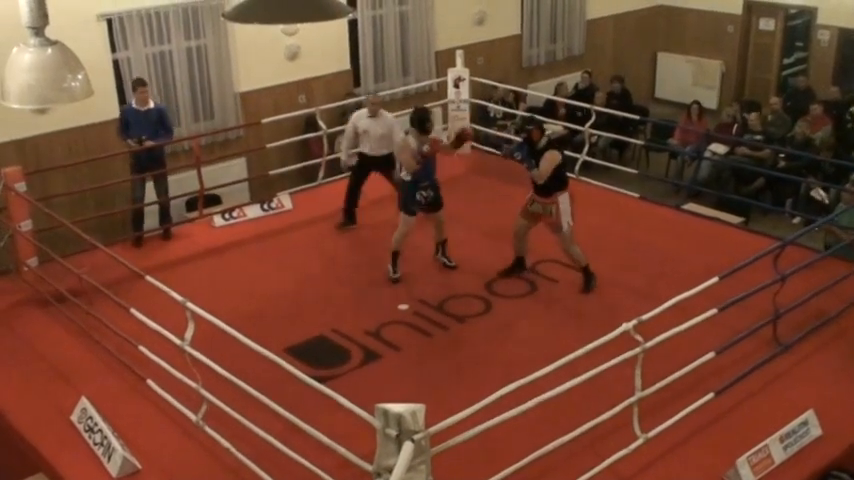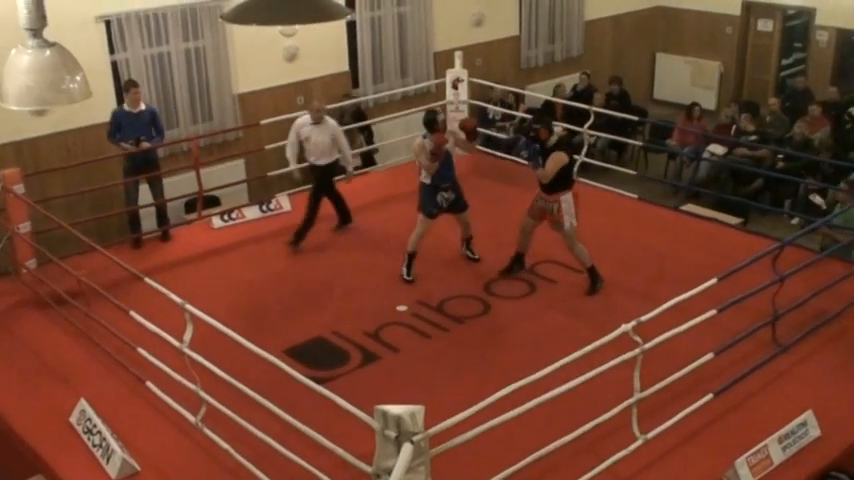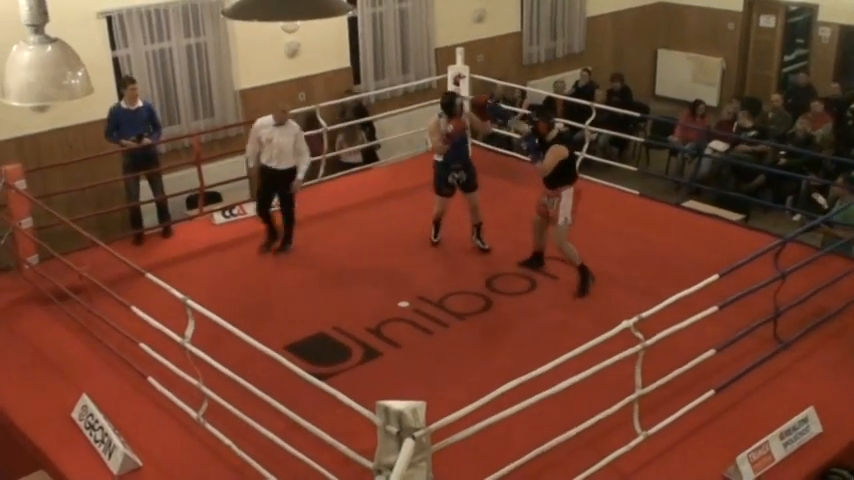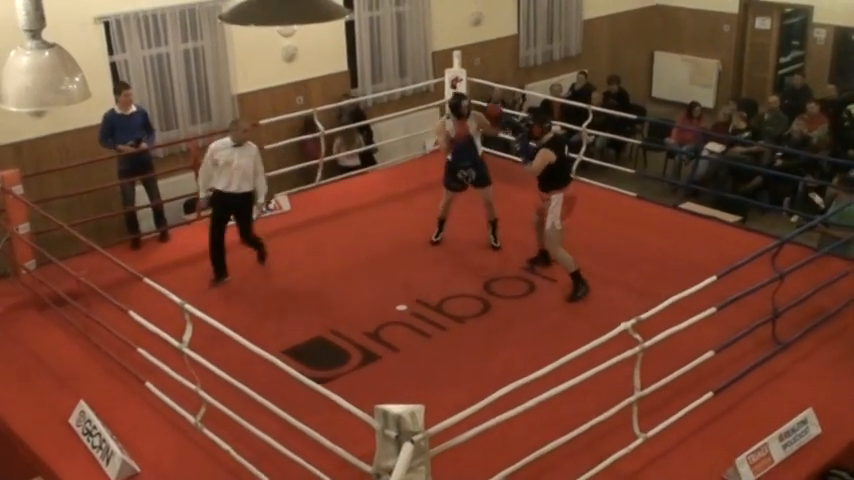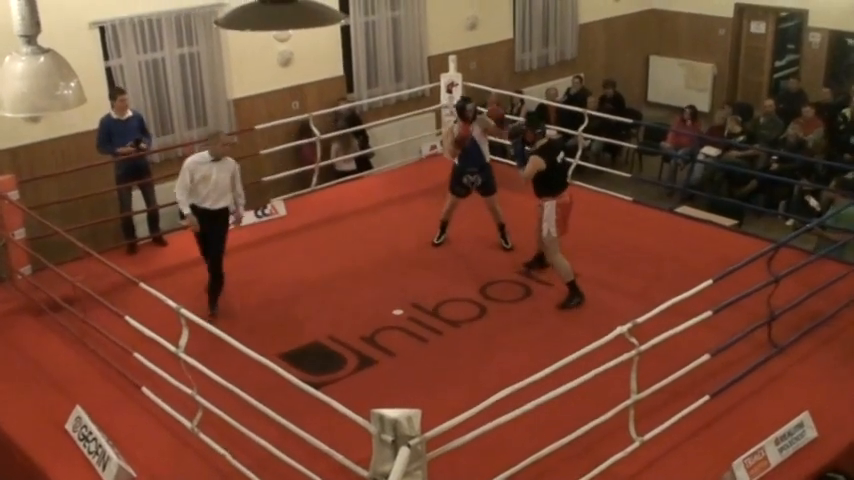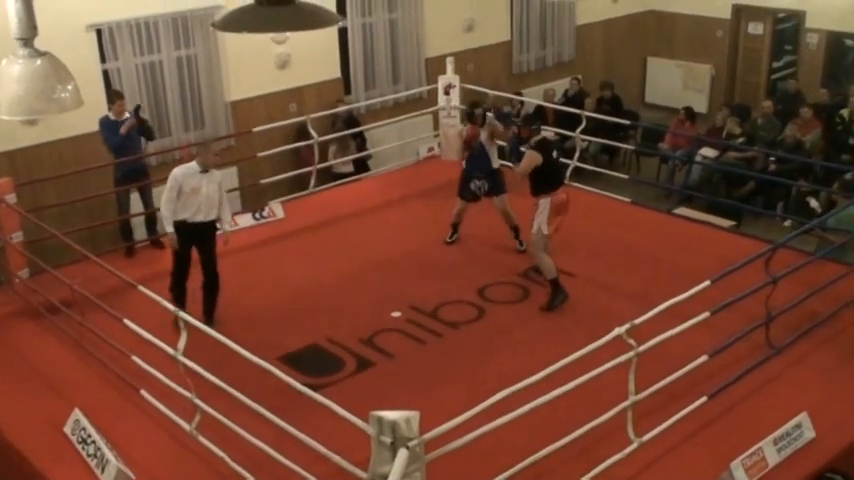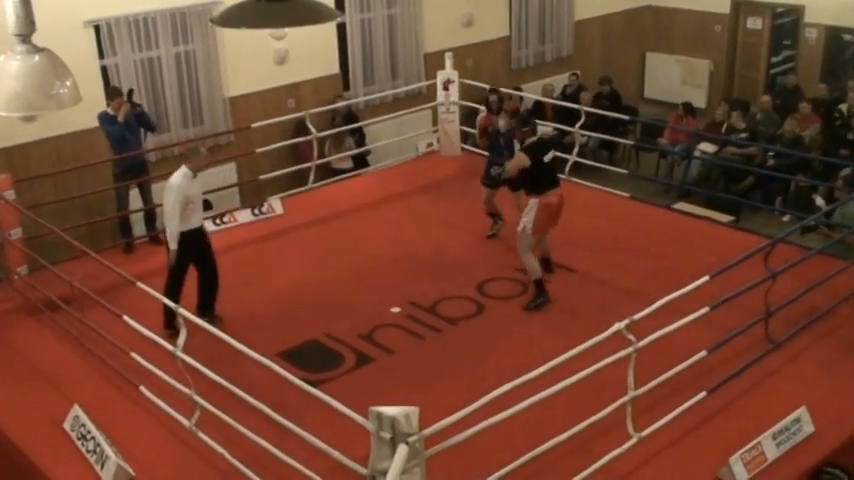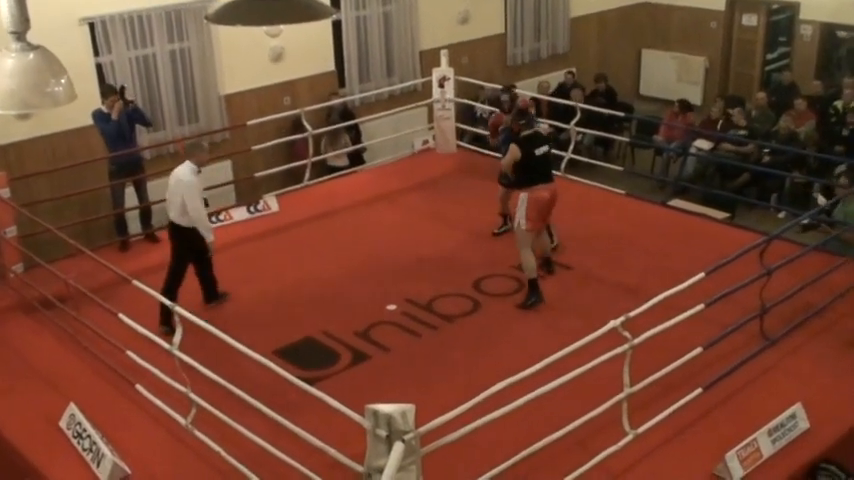
dt=0.3s
person 1, frame 1
left shoulder: (552, 152)
right shoulder: (532, 144)
left elbow: (540, 178)
right elbow: (515, 150)
left wrist: (526, 159)
right wrist: (513, 152)
left hip: (556, 200)
right hip: (538, 196)
left knee: (567, 245)
right knee: (519, 232)
left ankle: (588, 274)
right ankle: (518, 265)
person 1, frame 2
left shoulder: (560, 152)
right shoulder: (543, 142)
left elbow: (544, 177)
left wrist: (532, 157)
left hip: (560, 199)
right hip: (544, 195)
left knee: (572, 243)
right knee: (525, 228)
left ankle: (595, 276)
right ankle: (517, 262)
person 1, frame 3
left shoulder: (558, 146)
right shoulder: (550, 136)
left elbow: (544, 170)
left wrist: (532, 150)
left hip: (564, 194)
right hip: (551, 191)
left knee: (560, 241)
right knee: (538, 225)
left ankle: (585, 275)
right ankle: (537, 259)
person 1, frame 4
left shoulder: (547, 151)
right shoulder: (555, 138)
left elbow: (533, 171)
left wrist: (524, 152)
left hip: (556, 197)
right hip: (550, 193)
left knee: (553, 245)
right knee: (538, 223)
left ankle: (580, 283)
right ankle: (543, 257)
person 1, frame 5
left shoulder: (538, 157)
right shoulder: (554, 144)
left elbow: (526, 177)
left wrist: (519, 156)
right wrist: (519, 138)
left hip: (553, 203)
right hip: (560, 196)
left knee: (553, 252)
right knee: (541, 230)
left ankle: (575, 293)
right ankle: (540, 259)
person 1, frame 6
left shoulder: (533, 152)
right shoulder: (547, 142)
left elbow: (520, 173)
left hip: (549, 200)
right hip: (557, 194)
left knee: (536, 249)
right knee: (539, 236)
left ankle: (557, 290)
right ankle: (545, 267)
person 1, frame 7
left shoulder: (525, 153)
right shoulder: (546, 143)
left elbow: (509, 172)
left wrist: (510, 157)
left hip: (540, 201)
right hip: (556, 195)
left knee: (524, 250)
right knee: (540, 230)
left ankle: (541, 293)
right ankle: (545, 262)
person 1, frame 8
left shoulder: (517, 145)
right shoulder: (542, 137)
left elbow: (504, 168)
left wrist: (508, 148)
left hip: (531, 195)
right hip: (549, 190)
left knee: (524, 247)
right knee: (540, 229)
left ankle: (534, 292)
right ankle: (547, 263)
person 2, frame 1
left shoulder: (388, 120)
right shoulder: (357, 117)
left elbow: (397, 141)
right elbow: (348, 137)
right wrist: (345, 156)
left hip: (384, 158)
right hip: (365, 157)
right knee: (353, 187)
right ankle: (349, 219)
person 2, frame 2
left shoulder: (332, 126)
right shoulder: (300, 123)
left elbow: (344, 147)
right elbow: (292, 144)
left wrist: (349, 168)
right wrist: (293, 165)
left hip: (327, 166)
right hip: (313, 165)
left knee: (313, 202)
right knee: (332, 194)
left ankle: (299, 237)
right ankle: (345, 219)
person 2, frame 3
left shoulder: (294, 129)
right shoulder: (260, 125)
left elbow: (304, 154)
right elbow: (252, 146)
left wrist: (300, 177)
right wrist: (252, 164)
left hip: (287, 173)
right hip: (267, 171)
left knee: (287, 209)
right knee: (261, 208)
left ankle: (286, 242)
right ankle: (272, 235)
person 2, frame 4
left shoulder: (252, 149)
right shoulder: (216, 148)
left elbow: (259, 175)
right elbow: (205, 172)
left wrist: (260, 199)
right wrist: (203, 195)
left hip: (244, 197)
right hip: (221, 197)
left knee: (246, 236)
right knee: (216, 237)
left ankle: (260, 248)
right ankle: (220, 273)
person 2, frame 5
left shoulder: (231, 164)
right shoulder: (192, 162)
left elbow: (237, 189)
right elbow: (181, 190)
left wrist: (239, 211)
right wrist: (188, 214)
left hip: (220, 214)
right hip: (198, 213)
left knee: (216, 257)
right knee: (206, 252)
left ankle: (213, 302)
right ankle: (215, 278)
person 2, frame 6
left shoulder: (216, 177)
right shoulder: (179, 174)
left elbow: (222, 203)
right elbow: (167, 203)
left wrist: (225, 227)
right wrist: (170, 231)
left hip: (207, 227)
right hip: (183, 228)
left knee: (211, 272)
right knee: (179, 273)
left ankle: (209, 315)
right ankle: (179, 309)
person 2, frame 7
left shoulder: (190, 178)
right shoulder: (178, 184)
right elbow: (171, 218)
left wrist: (200, 228)
right wrist: (173, 247)
left hip: (196, 232)
right hip: (181, 236)
left knee: (209, 270)
right knee: (176, 280)
left ankle: (205, 311)
right ankle: (170, 323)
person 2, frame 8
left shoulder: (180, 171)
right shoulder: (189, 180)
left elbow: (171, 200)
right elbow: (197, 212)
right wrist: (210, 237)
left hip: (180, 225)
right hip: (184, 231)
left knee: (204, 260)
right knee: (175, 276)
left ankle: (211, 295)
right ankle: (166, 321)
person 3, frame 1
left shoulder: (159, 109)
right shoulder: (126, 111)
left elbow: (169, 133)
right elbow: (122, 131)
left wrist: (155, 143)
right wrist: (129, 141)
left hip: (156, 156)
right hip: (137, 158)
left knee: (163, 194)
right knee: (137, 197)
left ankle: (166, 227)
right ankle: (137, 233)
person 3, frame 2
left shoulder: (150, 111)
right shoulder: (118, 114)
left elbow: (160, 134)
right elbow: (111, 136)
left wrist: (151, 144)
right wrist: (123, 145)
left hip: (150, 159)
right hip: (130, 161)
left knee: (159, 196)
right knee: (131, 200)
left ankle: (164, 229)
right ankle: (136, 235)
person 3, frame 3
left shoulder: (147, 107)
right shoulder: (115, 111)
left elbow: (158, 128)
right elbow: (109, 134)
left wrist: (151, 140)
right wrist: (123, 142)
left hip: (150, 155)
right hip: (130, 158)
left knee: (159, 192)
right knee: (133, 197)
left ankle: (166, 224)
right ankle: (138, 231)
person 3, frame 4
left shoulder: (141, 112)
right shoulder: (110, 117)
left elbow: (151, 132)
right elbow: (103, 140)
left wrist: (147, 144)
right wrist: (120, 147)
left hip: (145, 160)
right hip: (125, 164)
left knee: (155, 197)
right knee: (128, 202)
left ankle: (163, 229)
right ankle: (135, 236)
person 3, frame 5
left shoulder: (137, 116)
right shoulder: (106, 122)
left elbow: (147, 136)
right elbow: (101, 147)
left wrist: (145, 144)
right wrist: (120, 150)
left hip: (142, 165)
right hip: (123, 169)
left knee: (152, 202)
right knee: (125, 208)
left ankle: (156, 234)
right ankle: (131, 241)
person 3, frame 6
left shoulder: (133, 117)
right shoulder: (105, 122)
right elbow: (111, 145)
left wrist: (144, 124)
right wrist: (124, 129)
left hip: (140, 167)
right hip: (121, 171)
left knee: (149, 205)
right knee: (123, 211)
left ankle: (154, 237)
right ankle: (129, 244)
person 3, frame 7
left shoulder: (132, 112)
right shoulder: (104, 117)
left elbow: (152, 128)
right elbow: (115, 136)
left wrist: (140, 110)
right wrist: (121, 116)
left hip: (140, 163)
right hip: (121, 166)
left knee: (149, 201)
right knee: (122, 207)
left ankle: (153, 234)
right ankle: (128, 240)
person 3, frame 8
left shoulder: (126, 109)
right shoulder: (98, 115)
left elbow: (148, 123)
right elbow: (110, 134)
left wrist: (133, 105)
right wrist: (115, 114)
left hip: (135, 160)
right hip: (116, 164)
left knee: (144, 199)
right knee: (118, 205)
left ankle: (148, 231)
right ankle: (123, 238)
person 4, frame 1
left shoulder: (431, 137)
right shoulder: (403, 143)
left elbow: (447, 150)
right elbow: (411, 166)
left wrist: (457, 141)
right wrist: (424, 154)
left hip: (430, 185)
right hip: (410, 187)
left knee: (439, 223)
right knee: (404, 228)
left ankle: (441, 254)
right ankle: (394, 264)
person 4, frame 2
left shoulder: (451, 136)
right shoulder: (420, 145)
left elbow: (470, 149)
right elbow: (430, 169)
right wrist: (435, 152)
left hip: (451, 186)
right hip: (431, 189)
left knee: (465, 221)
right knee: (421, 229)
left ankle: (467, 247)
right ankle: (407, 266)
person 4, frame 3
left shoulder: (466, 117)
right shoulder: (435, 125)
left elbow: (485, 129)
right elbow: (439, 150)
right wrist: (450, 136)
left hip: (465, 166)
right hip: (444, 168)
left knee: (474, 204)
right knee: (441, 206)
left ankle: (477, 235)
right ankle: (436, 231)
person 4, frame 4
left shoulder: (476, 117)
right shoulder: (443, 125)
left elbow: (493, 132)
right elbow: (444, 150)
right wrist: (454, 141)
left hip: (476, 164)
right hip: (455, 167)
left knee: (489, 200)
right knee: (447, 201)
left ankle: (493, 233)
right ankle: (439, 230)
person 4, frame 5
left shoulder: (482, 122)
right shoulder: (452, 129)
left elbow: (501, 134)
right elbow: (451, 154)
right wrist: (458, 143)
left hip: (482, 169)
right hip: (462, 170)
left knee: (493, 206)
right knee: (450, 205)
left ankle: (503, 235)
right ankle: (441, 232)
person 4, frame 6
left shoulder: (491, 126)
right shoulder: (463, 132)
left elbow: (506, 137)
right elbow: (462, 155)
right wrist: (467, 145)
left hip: (492, 173)
right hip: (471, 174)
left knee: (504, 209)
right knee: (460, 208)
left ankle: (517, 237)
right ankle: (454, 231)
person 4, frame 7
left shoulder: (509, 116)
right shoulder: (483, 118)
right elbow: (481, 144)
right wrist: (483, 133)
right hip: (494, 163)
left knee: (519, 201)
right knee: (486, 199)
right ankle: (496, 221)
person 4, frame 8
right shoulder: (499, 118)
right elbow: (495, 143)
right wrist: (493, 131)
right knee: (503, 197)
left ankle: (550, 235)
right ankle: (506, 223)
